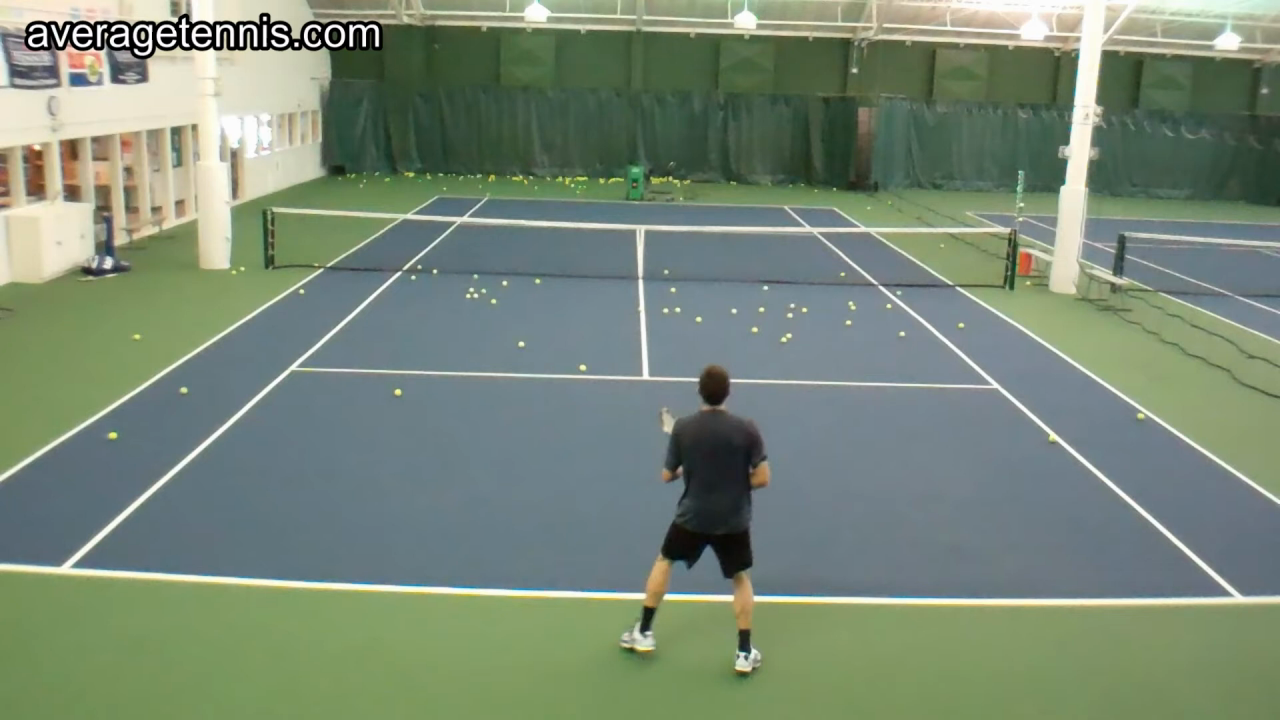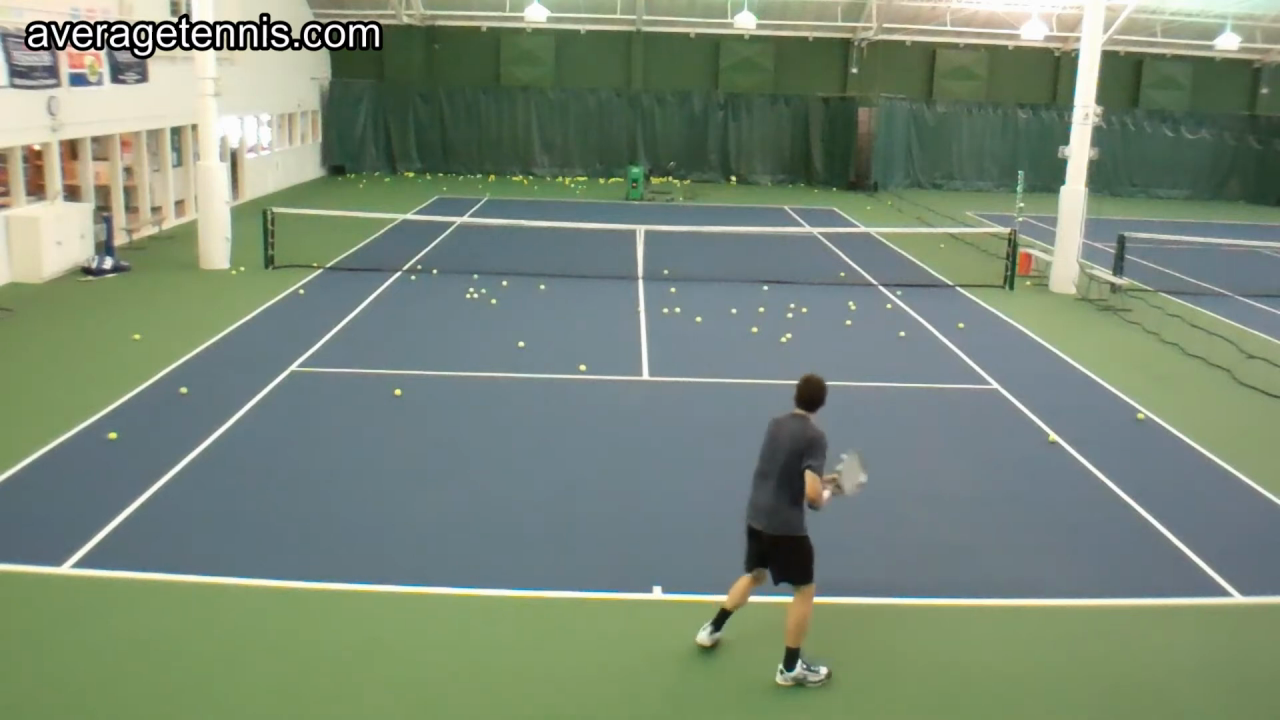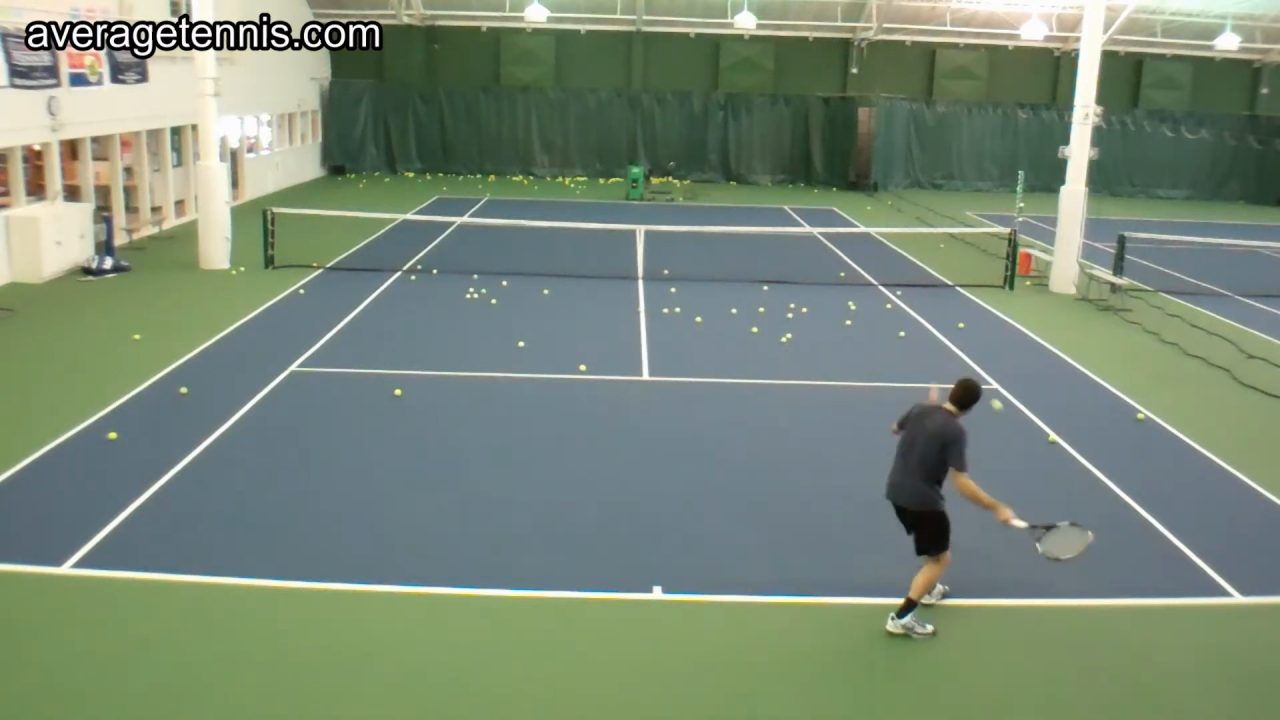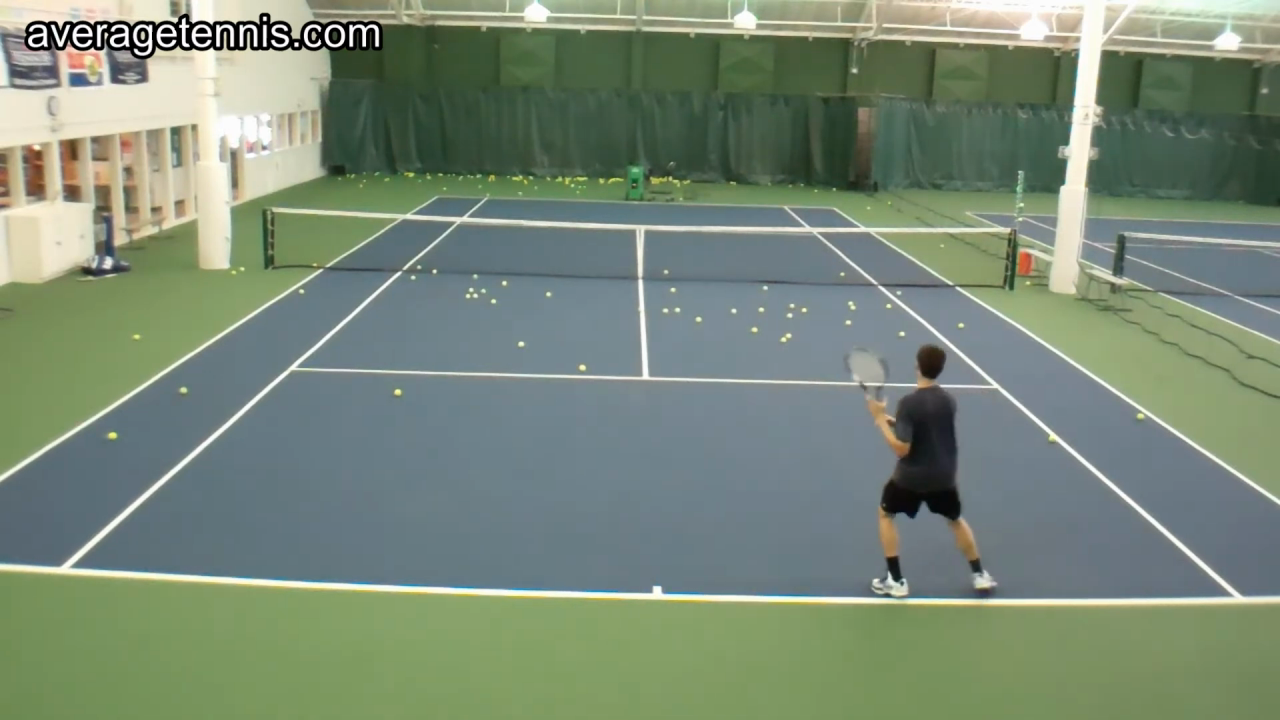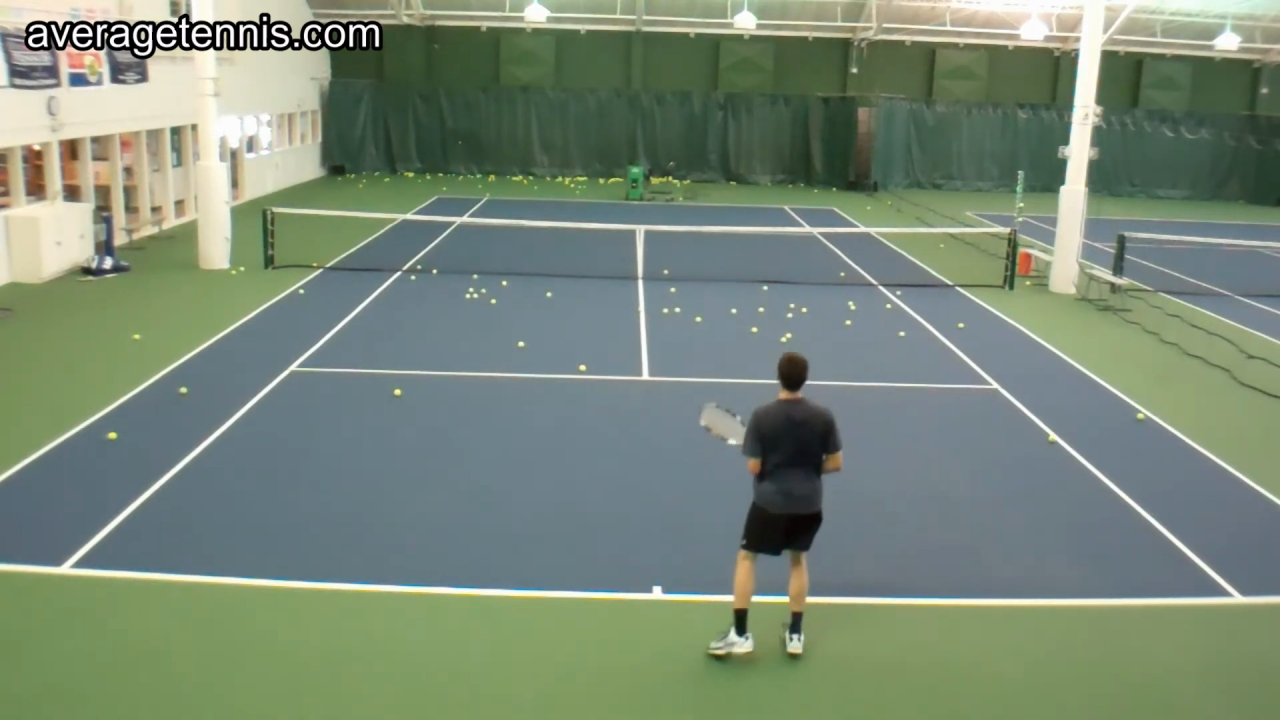
dt=1s
person 1, frame 1
left shoulder: (682, 428)
right shoulder: (746, 429)
left elbow: (667, 475)
right elbow: (762, 479)
left hip: (692, 516)
right hip: (733, 520)
left knee: (663, 563)
right knee: (740, 578)
left ankle: (643, 633)
right ankle: (745, 653)
person 1, frame 2
left shoulder: (777, 423)
right shoulder: (814, 437)
right elbow: (811, 490)
left wrist: (820, 482)
right wrist: (818, 500)
left hip: (757, 515)
right hip: (784, 524)
left knee: (755, 575)
right knee: (805, 591)
left ankle: (711, 630)
right ankle: (791, 667)
person 1, frame 3
left shoulder: (919, 410)
right shoulder: (956, 432)
left elbow: (897, 428)
right elbow: (960, 481)
right wrist: (996, 507)
left hip: (897, 491)
right hip: (923, 499)
left knee: (927, 535)
right knee: (938, 558)
left ankle: (928, 588)
right ankle: (902, 617)
person 1, frame 4
left shoulder: (908, 402)
right shoulder: (948, 400)
left elbow: (901, 450)
left wrist: (881, 421)
right wrist: (893, 420)
left hip: (911, 477)
right hip: (945, 477)
left knee: (885, 515)
right knee: (956, 521)
left ankle: (896, 580)
right ankle: (980, 575)
person 1, frame 5
left shoulder: (762, 417)
right shoulder: (823, 416)
left elbow: (753, 467)
right elbow: (835, 463)
left hip: (770, 501)
right hip: (808, 504)
left knee: (746, 558)
right knee: (798, 561)
left ankle: (739, 634)
right ankle: (795, 635)
